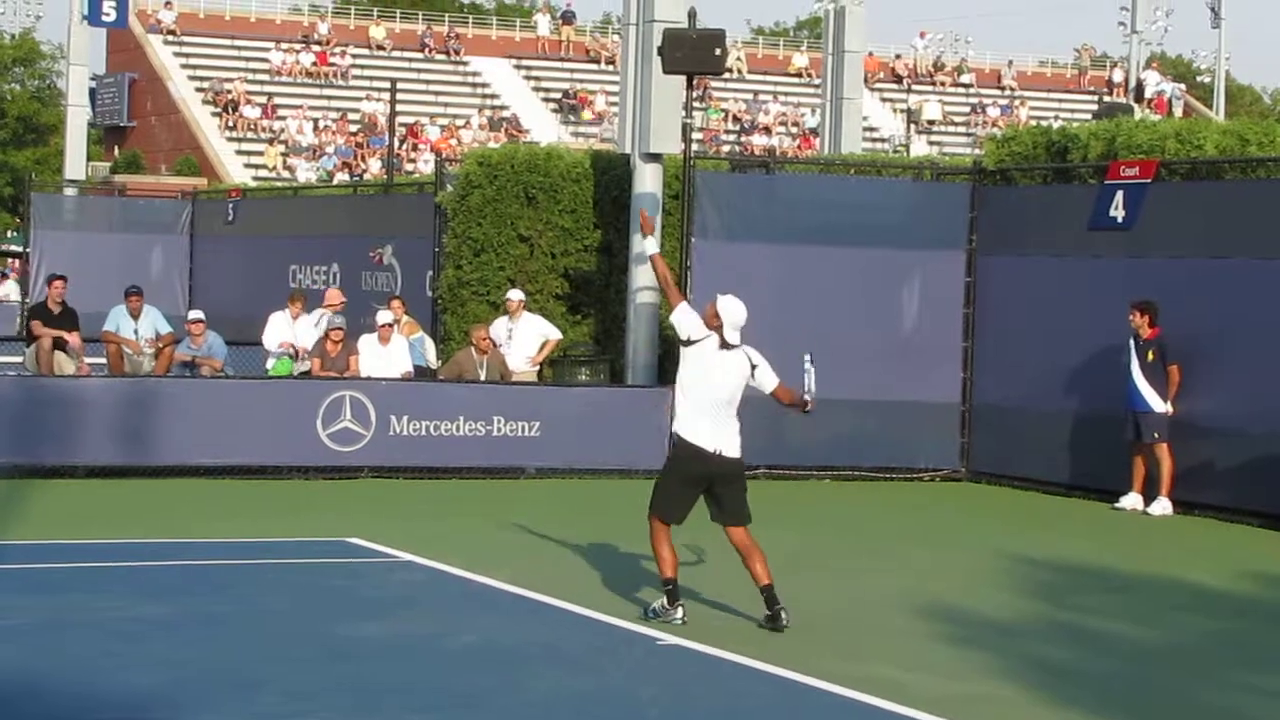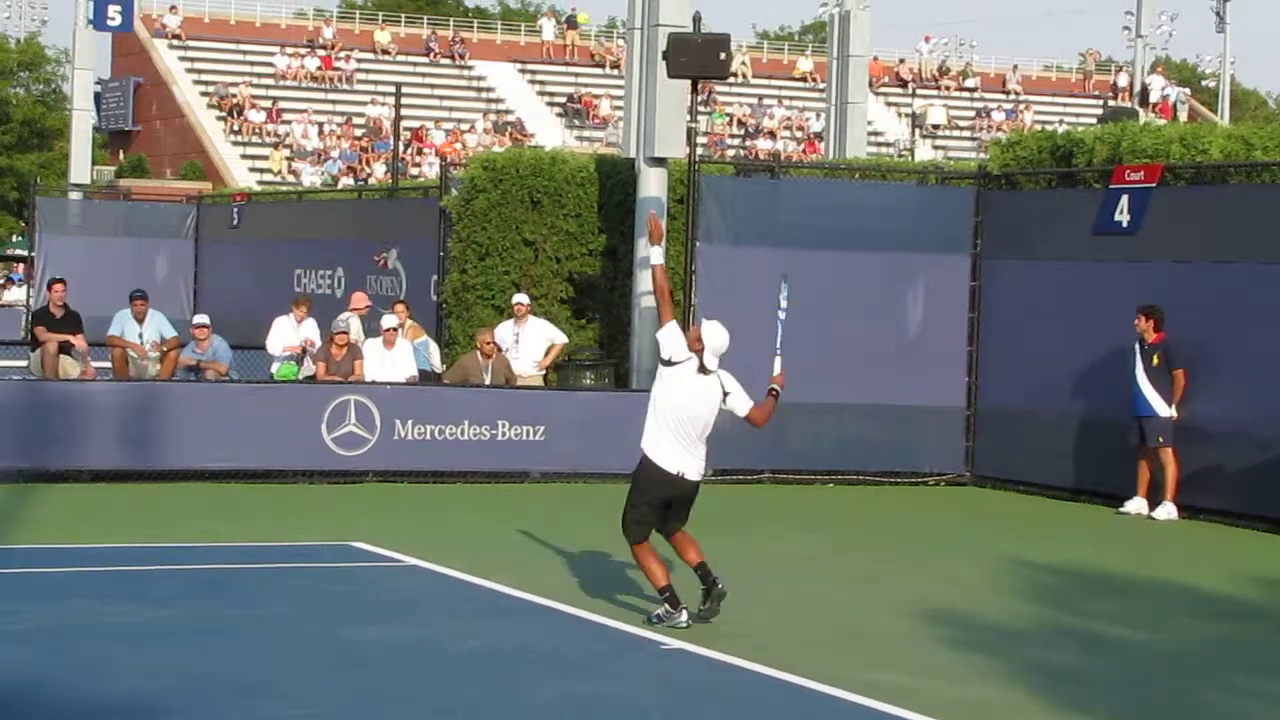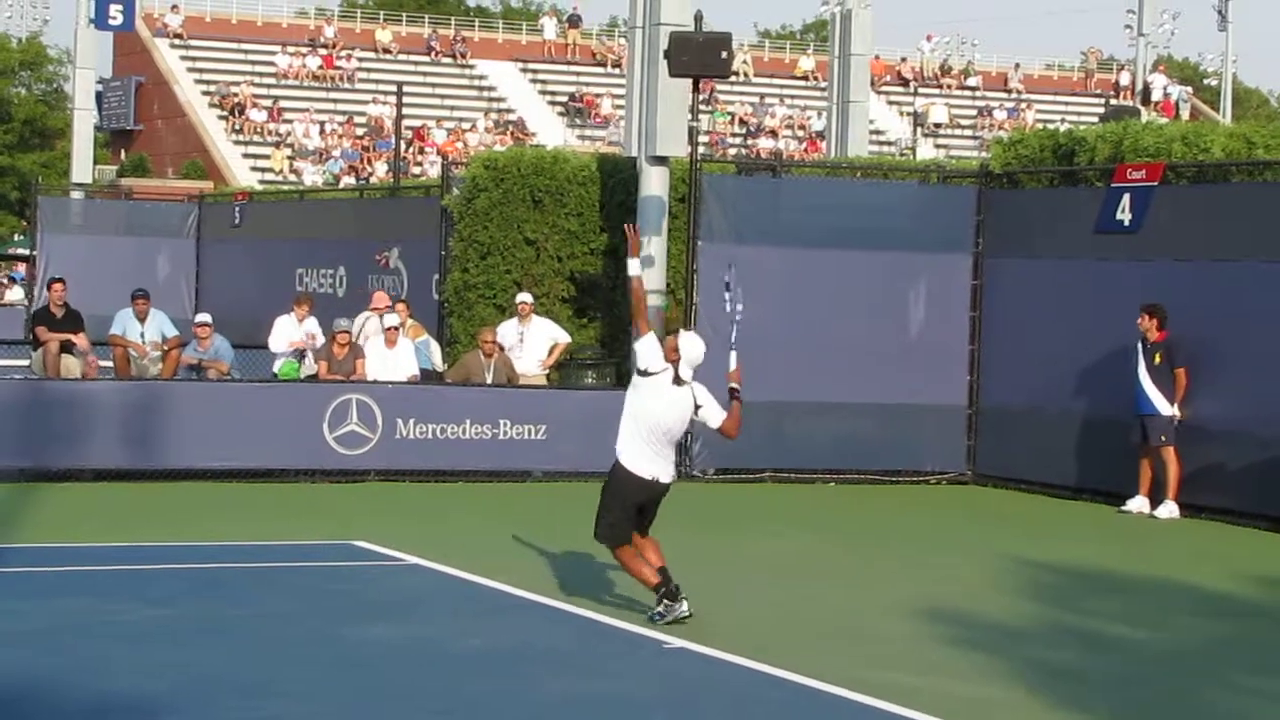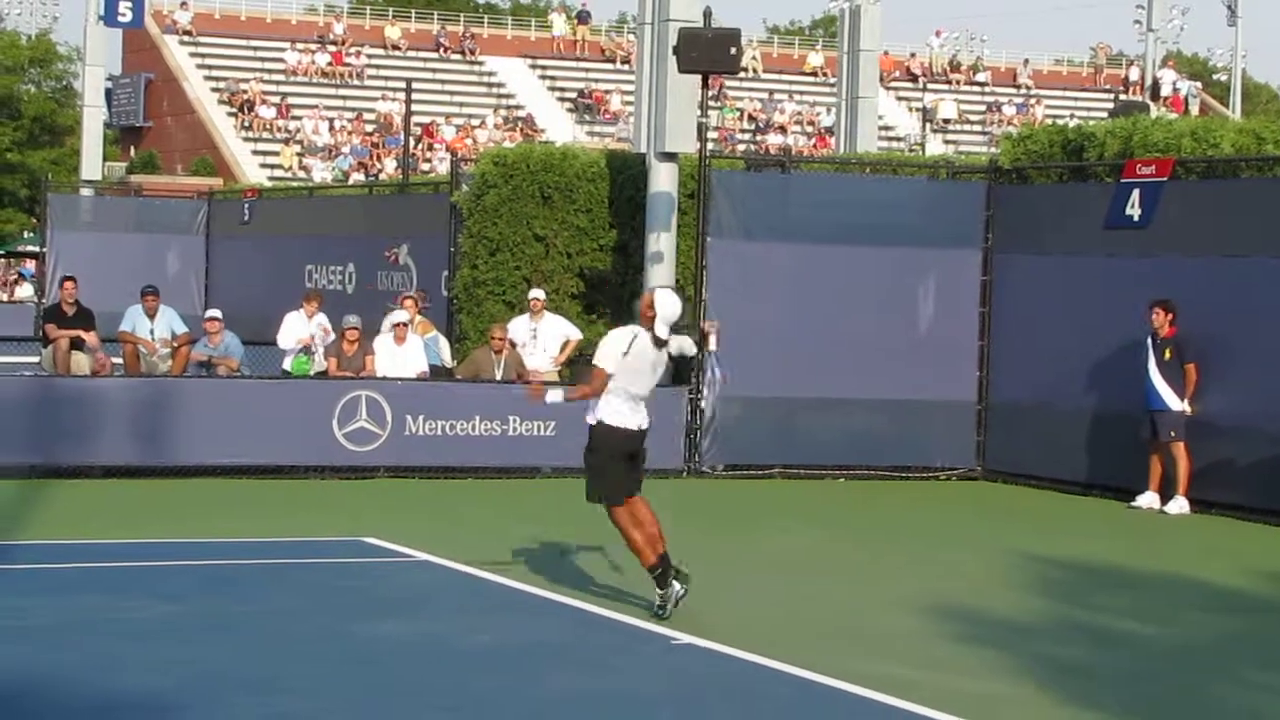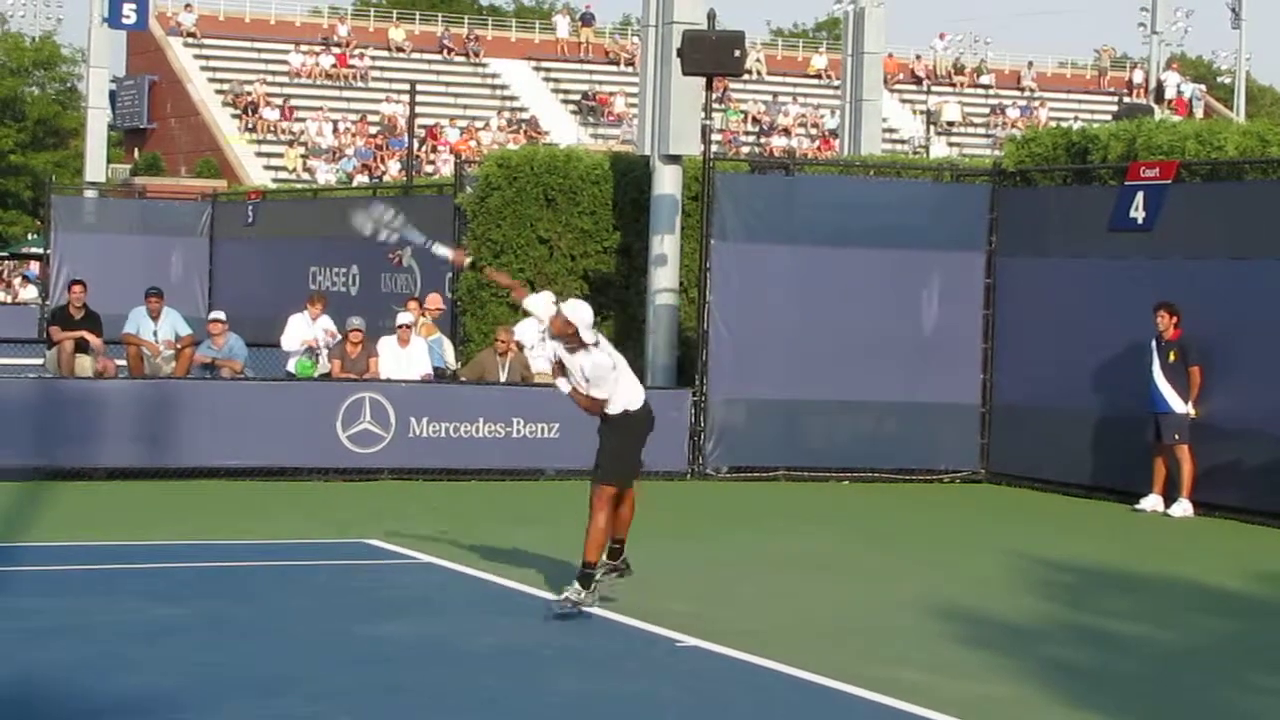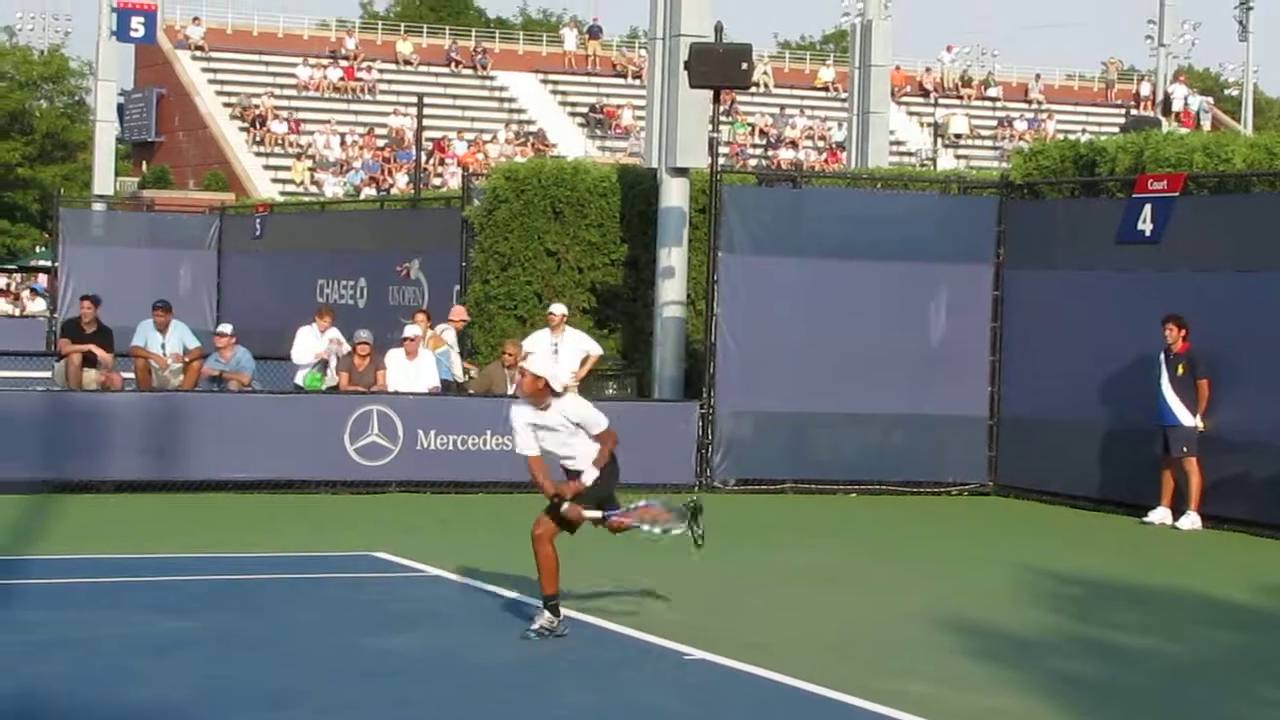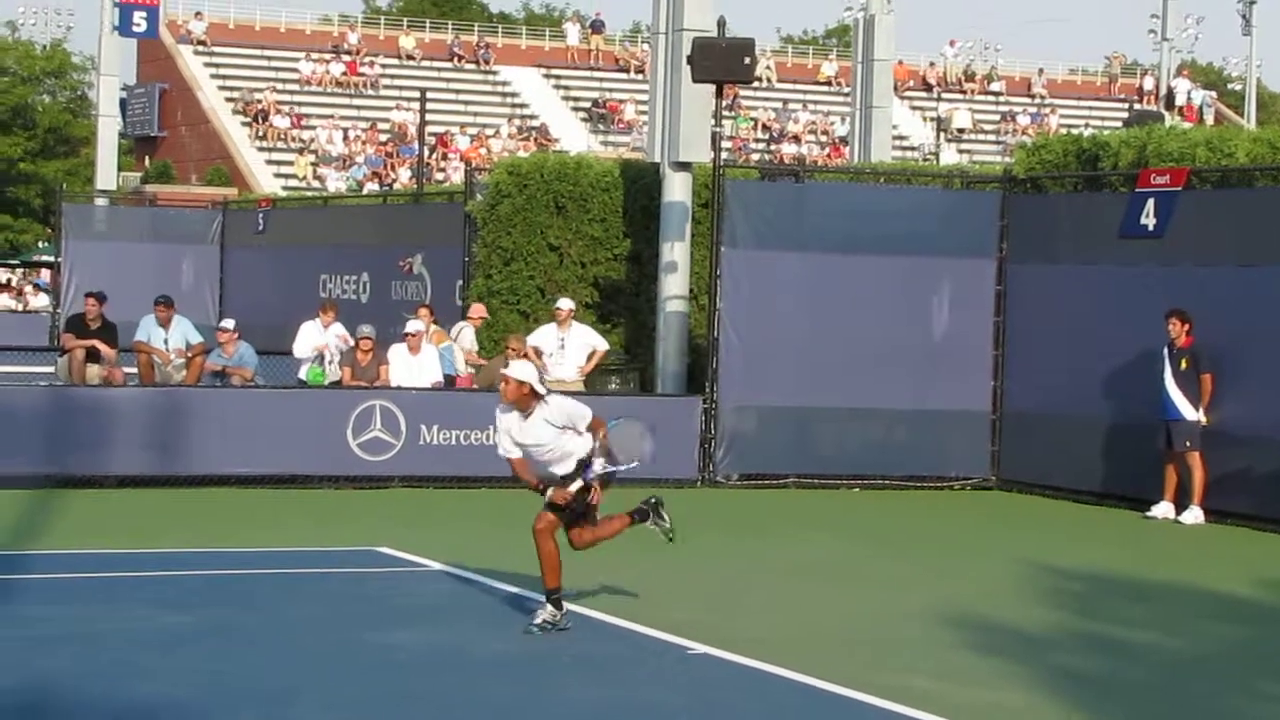
dt=0.2s
person 1, frame 1
left shoulder: (695, 338)
right shoulder: (748, 358)
left elbow: (669, 286)
right elbow: (784, 396)
left wrist: (650, 241)
right wrist: (805, 402)
left hip: (691, 452)
right hip: (727, 457)
left knee: (659, 523)
right knee: (738, 533)
left ankle: (672, 604)
right ankle: (773, 607)
person 1, frame 2
left shoulder: (675, 359)
right shoulder: (722, 383)
left elbow: (663, 297)
right elbow: (759, 419)
left wrist: (656, 248)
right wrist: (775, 390)
left hip: (656, 469)
right hip: (689, 476)
left knee: (638, 540)
right knee: (673, 532)
left ankle: (673, 607)
right ankle: (710, 582)
person 1, frame 3
left shoulder: (651, 368)
right shoulder: (695, 394)
left elbow: (639, 313)
right elbow: (731, 431)
left wrist: (633, 260)
right wrist: (735, 390)
left hip: (628, 475)
right hip: (661, 480)
left knee: (619, 545)
right knee: (639, 535)
left ankle: (671, 598)
right ankle: (669, 591)
person 1, frame 4
left shoulder: (621, 339)
right shoulder: (666, 342)
left elbow: (593, 389)
right elbow: (693, 346)
left wrist: (550, 394)
right wrist: (706, 334)
left hip: (609, 431)
right hip: (636, 430)
left knee: (619, 511)
right knee: (633, 499)
left ankle: (666, 580)
right ankle: (669, 572)
person 1, frame 5
left shoulder: (597, 361)
right shoulder: (559, 325)
left elbow: (594, 406)
right elbow: (521, 292)
left wrist: (564, 381)
right wrist: (479, 268)
left hip: (629, 419)
right hip: (615, 417)
left knee: (602, 497)
right knee: (623, 487)
left ankle: (585, 583)
right ankle: (616, 558)
person 1, frame 6
left shoulder: (573, 406)
right shoulder: (520, 411)
left elbow: (610, 439)
right elbow: (535, 465)
left wrist: (585, 480)
right wrist: (560, 502)
left hip: (596, 472)
right hip: (576, 474)
left knee: (542, 532)
right knee: (615, 523)
left ankle: (552, 615)
person 1, frame 7
left shoulder: (558, 406)
right shoulder: (504, 416)
left elbow: (599, 427)
right elbow: (518, 466)
left wrist: (596, 473)
right wrist: (547, 489)
left hip: (587, 469)
right hip: (562, 477)
left knee: (543, 527)
right knee: (581, 539)
left ankle: (554, 609)
right ankle: (646, 513)
person 2, frame 1
left shoulder: (1160, 342)
right shoulder: (1133, 341)
left elbow: (1175, 375)
left wrist: (1167, 402)
right wrist: (1134, 399)
left hip: (1154, 407)
right hip: (1136, 406)
left knee: (1161, 450)
right knee: (1138, 450)
left ankle: (1164, 501)
right ankle: (1135, 496)
person 2, frame 2
left shoulder: (1165, 347)
right shoulder: (1138, 346)
left elbow: (1180, 379)
left wrist: (1172, 406)
right wrist: (1139, 403)
left hip: (1159, 412)
right hip: (1141, 410)
left knee: (1165, 454)
right knee: (1143, 454)
left ankle: (1168, 505)
right ankle: (1140, 500)
person 2, frame 3
left shoulder: (1167, 346)
right shoulder: (1141, 345)
left elbow: (1181, 378)
left wrist: (1175, 406)
right wrist: (1142, 402)
left hip: (1161, 410)
right hip: (1144, 409)
left knee: (1167, 453)
right knee: (1145, 453)
left ankle: (1170, 504)
right ankle: (1142, 499)
person 2, frame 4
left shoulder: (1178, 341)
right shoulder: (1151, 340)
left elbow: (1191, 373)
left wrist: (1185, 401)
right wrist: (1151, 397)
left hip: (1172, 406)
right hip: (1154, 405)
left knee: (1177, 449)
right knee: (1154, 449)
left ankle: (1181, 499)
right ankle: (1152, 495)
person 2, frame 5
left shoulder: (1182, 344)
right shoulder: (1155, 343)
left elbow: (1195, 376)
left wrist: (1189, 403)
right wrist: (1156, 399)
left hip: (1176, 408)
right hip: (1158, 407)
left knee: (1181, 452)
right knee: (1159, 452)
left ankle: (1184, 502)
right ankle: (1156, 497)
person 2, frame 6
left shoulder: (1191, 357)
right shoulder: (1164, 356)
left elbow: (1204, 388)
left wrist: (1197, 416)
right wrist: (1165, 412)
left hip: (1184, 421)
right hip: (1167, 420)
left knee: (1190, 464)
right knee: (1167, 464)
left ankle: (1193, 515)
right ankle: (1164, 510)
person 2, frame 7
left shoulder: (1194, 351)
right shoulder: (1167, 350)
left elbow: (1207, 383)
left wrist: (1201, 410)
right wrist: (1168, 407)
left hip: (1187, 416)
right hip: (1170, 414)
left knee: (1193, 459)
right knee: (1170, 459)
left ankle: (1195, 509)
right ankle: (1167, 504)
